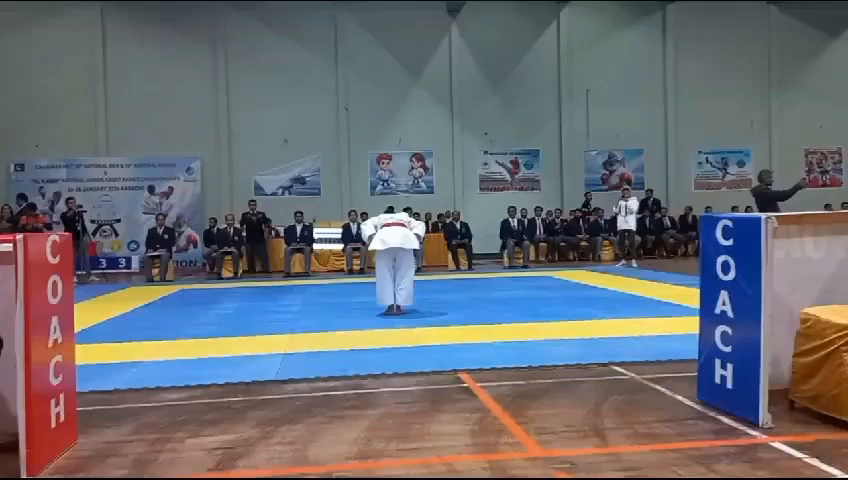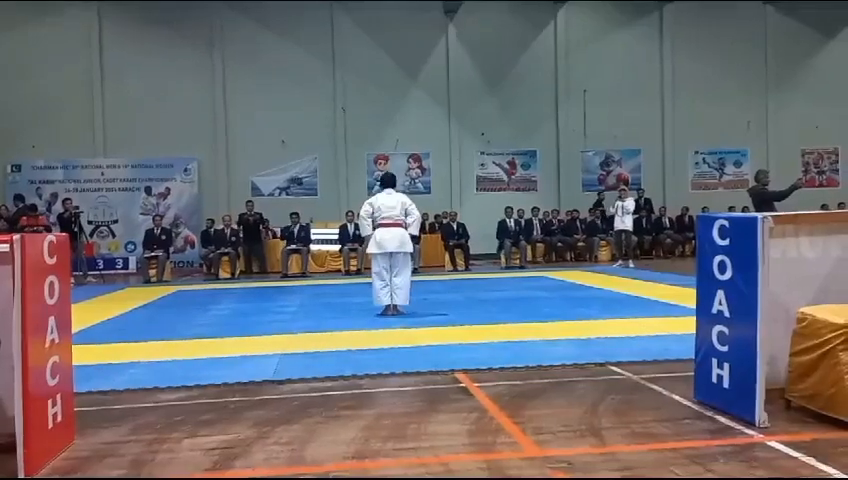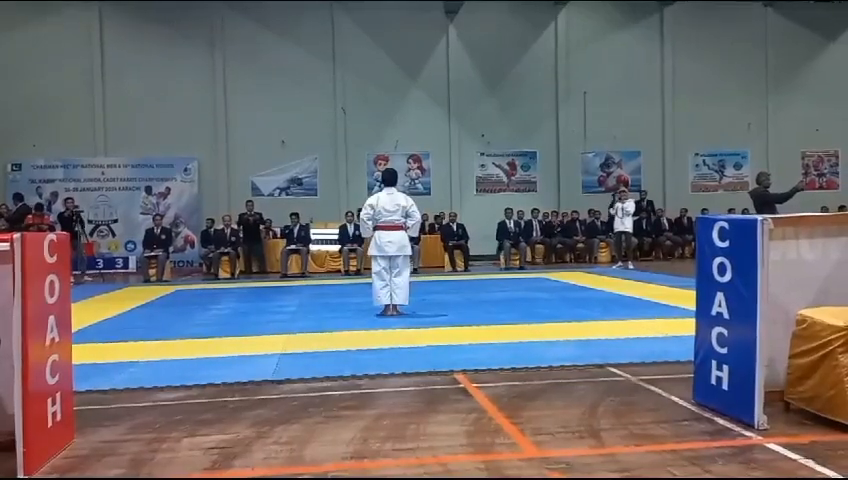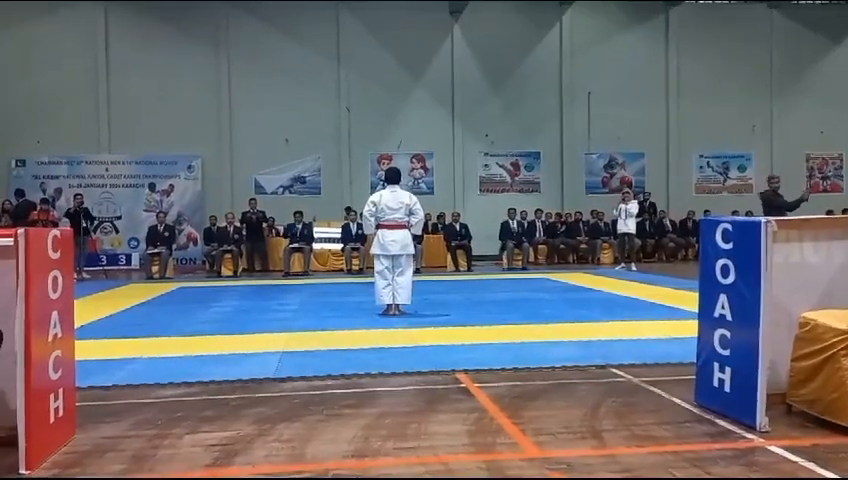
dt=0.5s
person 1, frame 1
left shoulder: (378, 218)
right shoulder: (405, 217)
left elbow: (365, 225)
right elbow: (419, 225)
left wrist: (370, 238)
right wrist: (416, 237)
left hip: (384, 237)
right hip: (403, 236)
left knee: (385, 275)
right knee: (404, 274)
left ankle: (390, 306)
right ankle: (399, 306)
person 1, frame 2
left shoulder: (374, 199)
right shoulder: (403, 198)
left elbow: (364, 216)
right elbow: (415, 215)
left wrist: (368, 235)
right wrist: (409, 233)
left hip: (380, 237)
right hip: (400, 236)
left knee: (381, 274)
right knee: (400, 273)
left ankle: (386, 307)
right ankle: (396, 306)
person 1, frame 3
left shoulder: (374, 199)
right shoulder: (404, 198)
left elbow: (364, 217)
right elbow: (416, 217)
left wrist: (370, 234)
right wrist: (408, 233)
left hip: (381, 238)
right hip: (399, 238)
left knee: (381, 274)
right knee: (399, 274)
left ankle: (387, 307)
right ankle: (395, 307)
person 1, frame 4
left shoulder: (377, 196)
right shoulder: (408, 196)
left elbow: (367, 214)
right elbow: (419, 215)
left wrist: (372, 231)
right wrist: (411, 230)
left hip: (384, 237)
right hip: (403, 237)
left knee: (383, 273)
right knee: (403, 273)
left ankle: (389, 306)
right ankle: (398, 306)
